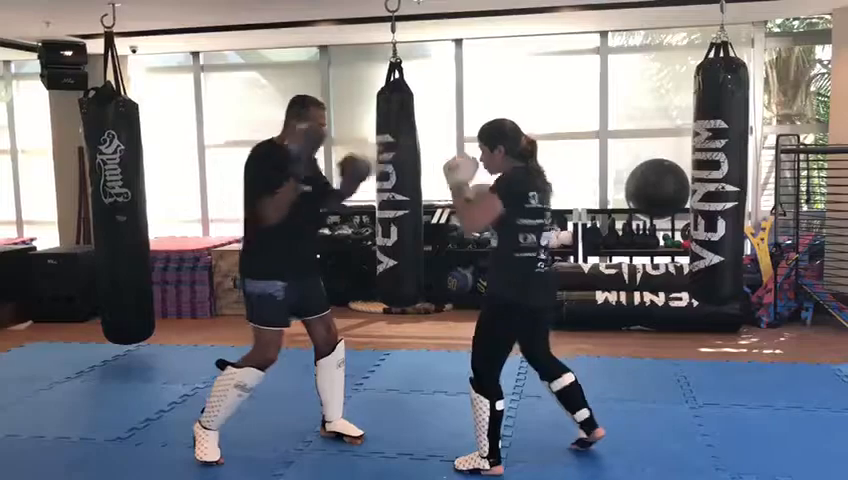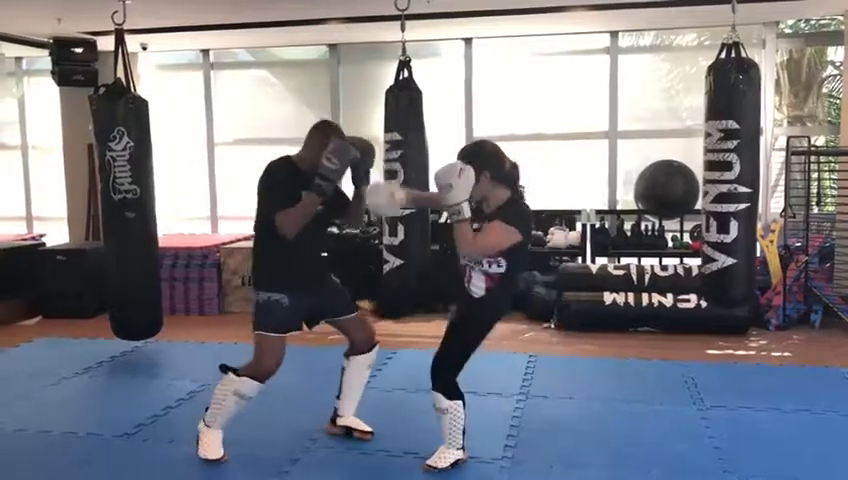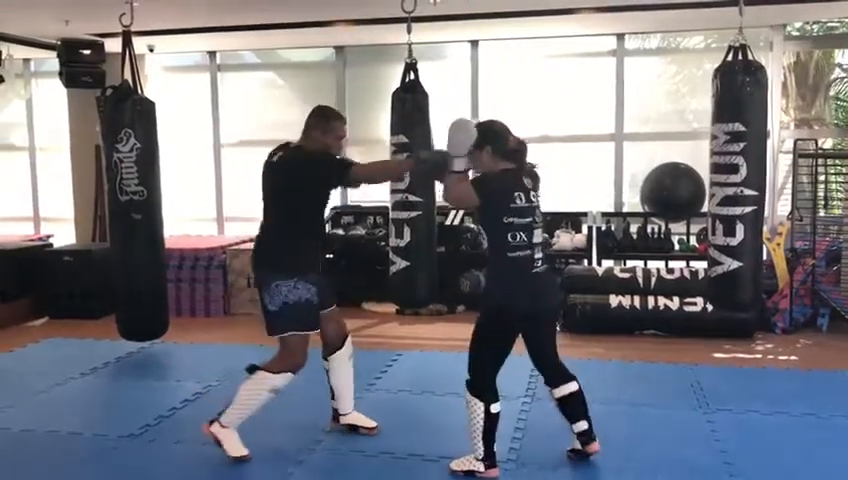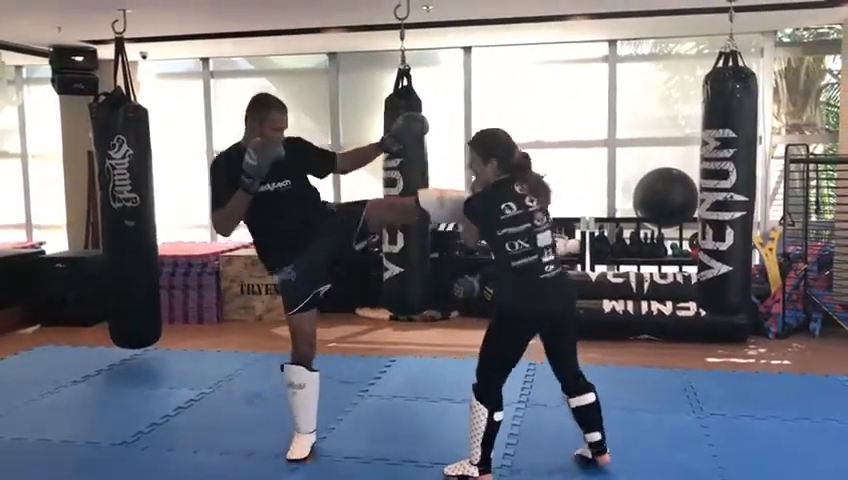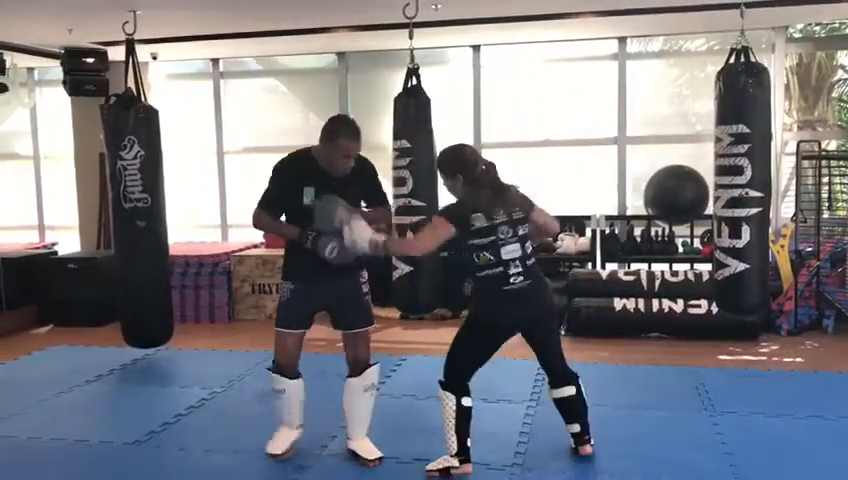
dt=1s
person 1, frame 1
left shoulder: (304, 160)
right shoulder: (264, 157)
left elbow: (329, 202)
right elbow: (271, 216)
left wrist: (351, 181)
right wrist: (298, 174)
left hip: (302, 268)
right hip: (266, 272)
left knee: (329, 339)
right knee: (266, 354)
left ankle: (332, 420)
right ankle: (206, 429)
person 1, frame 2
left shoulder: (322, 176)
right shoulder: (278, 174)
left elbow: (353, 219)
right elbow: (287, 228)
left wrist: (361, 183)
right wrist: (322, 185)
left hip: (316, 277)
right hip: (278, 284)
left knee: (365, 339)
right knee: (266, 364)
left ankle: (342, 417)
right ankle: (210, 428)
person 1, frame 3
left shoulder: (283, 157)
right shoulder: (311, 163)
right elbow: (365, 174)
left hip: (298, 267)
right hip: (283, 271)
left knee: (336, 335)
right knee: (292, 358)
left ankle: (344, 412)
right ankle: (225, 425)
person 1, frame 4
left shoulder: (294, 148)
right shoulder: (227, 164)
left elbow: (340, 163)
right elbow: (222, 227)
left wrist: (386, 144)
right wrist: (248, 183)
left hip: (329, 227)
right hip: (291, 258)
left knee: (394, 207)
right knee: (303, 347)
right ankle: (305, 433)
person 1, frame 5
left shoulder: (362, 170)
right shoulder: (291, 168)
left elbow: (385, 212)
right elbow: (261, 218)
left wrist: (358, 216)
right wrist: (305, 237)
left hip: (347, 275)
right hip: (300, 277)
left knee: (360, 358)
right knee: (285, 359)
left ankle: (358, 437)
right ankle: (289, 427)
person 2, frame 1
left shoulder: (512, 181)
right shoulder: (533, 178)
left elbow: (472, 225)
left wrist: (459, 187)
right wrist: (474, 193)
left hip: (510, 294)
right hip: (541, 291)
left knee: (484, 373)
right knee: (541, 357)
left ankle: (490, 458)
right ankle: (590, 427)
person 2, frame 2
left shoulder: (517, 216)
right shoulder: (479, 200)
left elbow: (469, 247)
right elbow: (438, 199)
left wrist: (459, 206)
right wrist: (406, 197)
left hip: (484, 303)
right hip: (466, 287)
left knee: (443, 374)
left ankle: (455, 448)
person 2, frame 3
left shoulder: (492, 185)
right shoulder: (526, 178)
left elbow: (451, 195)
left wrist: (457, 157)
right wrist: (464, 160)
left hip: (506, 298)
right hip: (542, 291)
left knee: (480, 376)
right knee: (550, 364)
right ankle: (587, 438)
person 2, frame 4
left shoulder: (480, 202)
right shoulder: (534, 187)
left elbow: (471, 240)
left hip: (518, 305)
right hip: (559, 296)
left knee: (488, 383)
right knee: (570, 371)
right ankle: (597, 448)
person 2, frame 5
left shoulder: (458, 213)
right shoulder: (512, 197)
left elbow: (415, 247)
right elbow: (552, 229)
left wrist: (371, 242)
left hip: (493, 310)
right hip: (537, 301)
left knee: (454, 377)
right knee: (558, 368)
left ankle: (459, 458)
right ankle: (582, 439)
